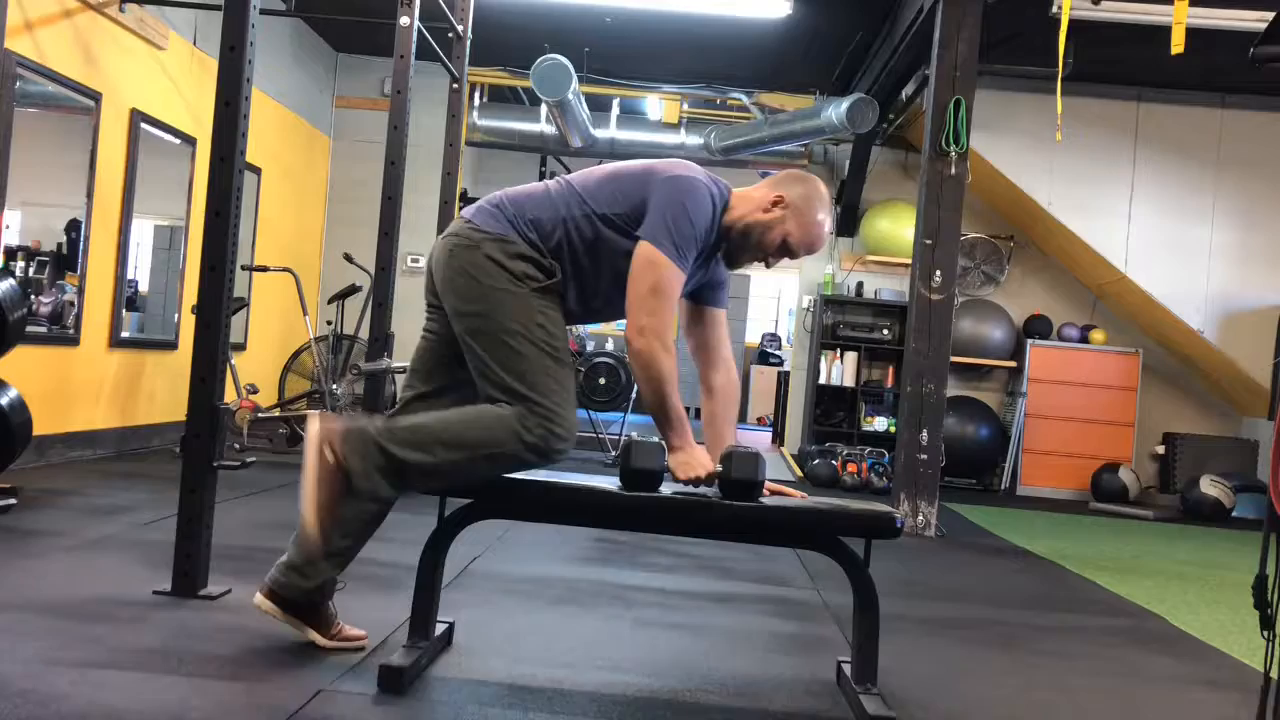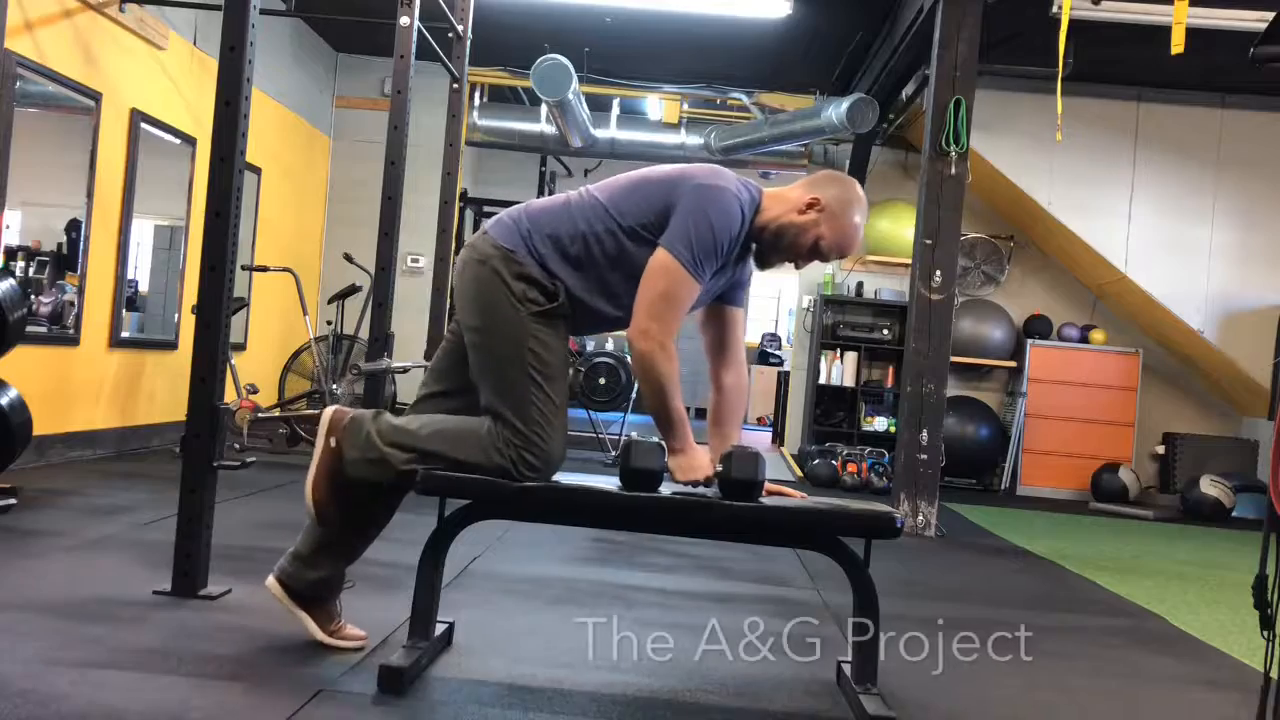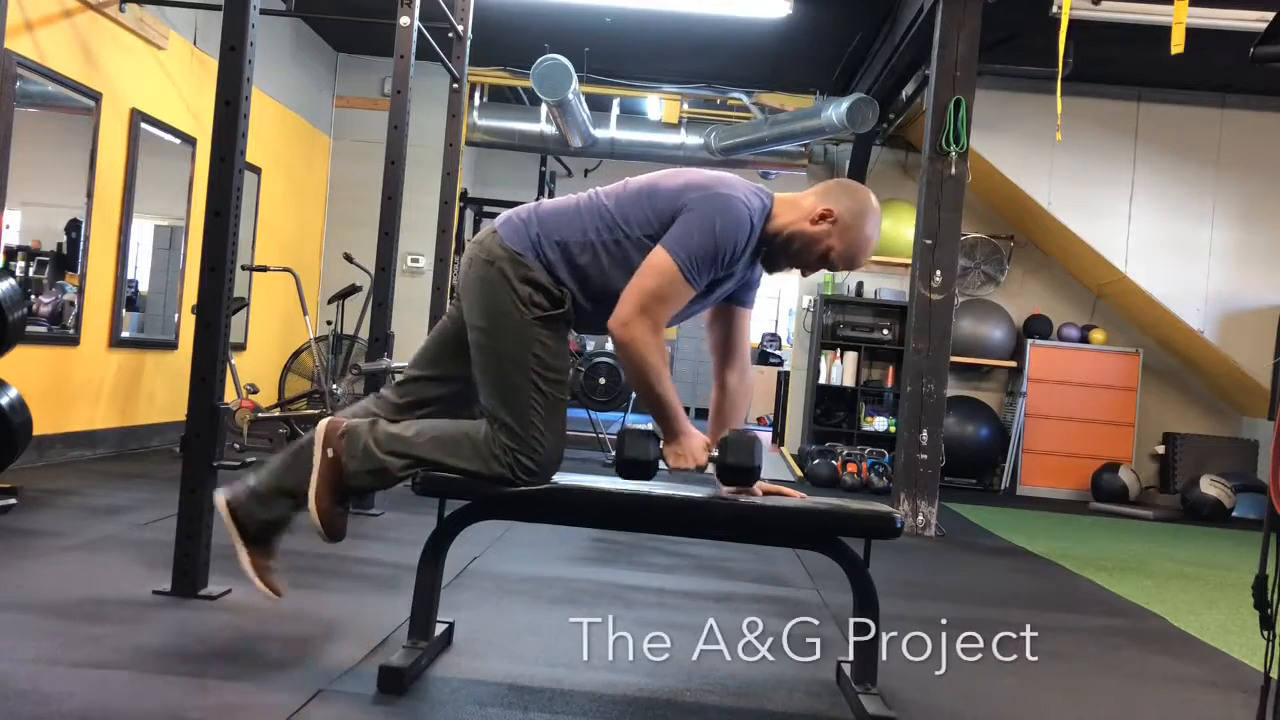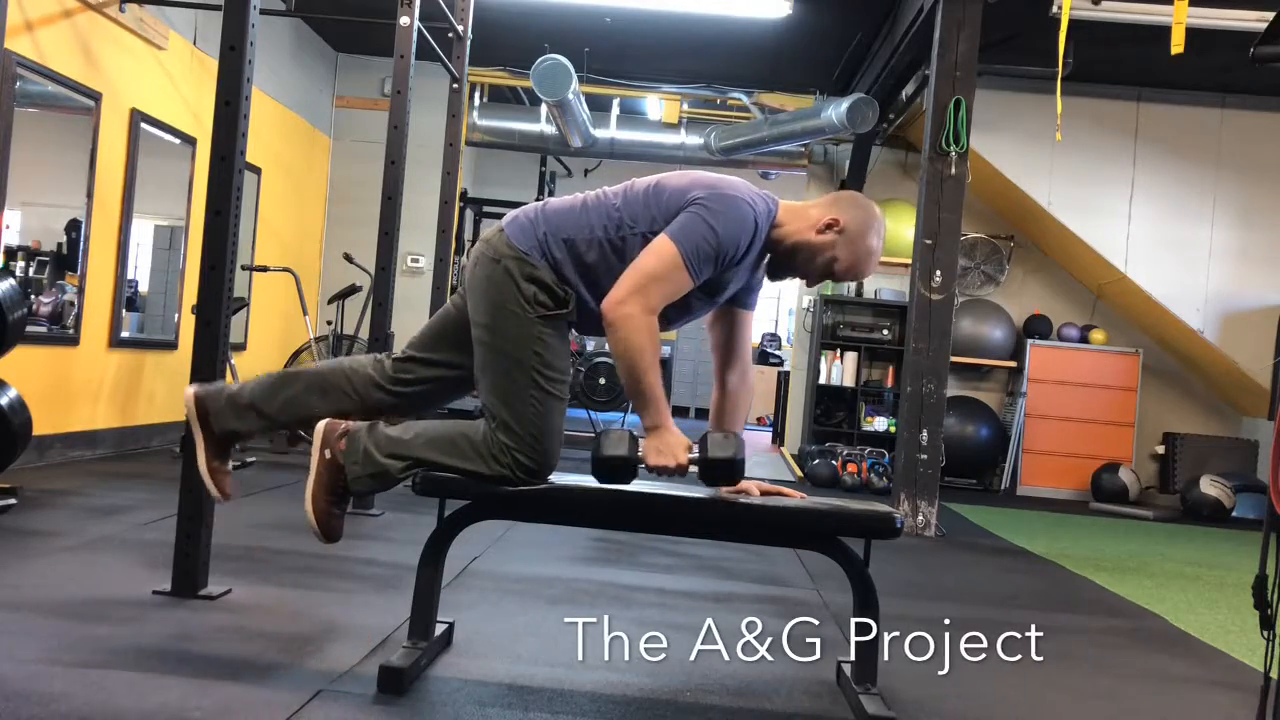
dt=0.4s
person 1, frame 1
left shoulder: (711, 248)
right shoulder: (692, 197)
left elbow: (717, 368)
right elbow: (646, 334)
left wrist: (720, 464)
right wrist: (681, 447)
left hip: (475, 261)
right hip: (494, 252)
left knee: (415, 432)
right knee: (543, 429)
left ankle: (296, 586)
right ankle: (351, 447)
person 1, frame 2
left shoulder: (740, 243)
right shoulder: (719, 206)
left elbow: (729, 366)
right elbow: (649, 335)
left wrist: (725, 464)
right wrist: (682, 447)
left hip: (503, 275)
right hip: (513, 270)
left knee: (425, 429)
right knee: (529, 452)
left ankle: (307, 579)
right ankle: (357, 436)
person 1, frame 3
left shoulder: (751, 245)
right shoulder: (730, 218)
left elbow: (731, 366)
right elbow: (632, 324)
right wrist: (678, 433)
left hip: (511, 274)
right hip: (520, 270)
left knee: (411, 405)
right knee: (526, 455)
left ankle: (256, 505)
right ankle: (351, 450)
person 1, frame 4
left shoulder: (752, 253)
right shoulder: (734, 218)
left elbow: (734, 370)
right elbow: (627, 307)
right wrist: (659, 429)
left hip: (518, 274)
right hip: (526, 269)
left knee: (398, 383)
right knee: (526, 454)
left ankle: (223, 406)
right ankle: (352, 451)
